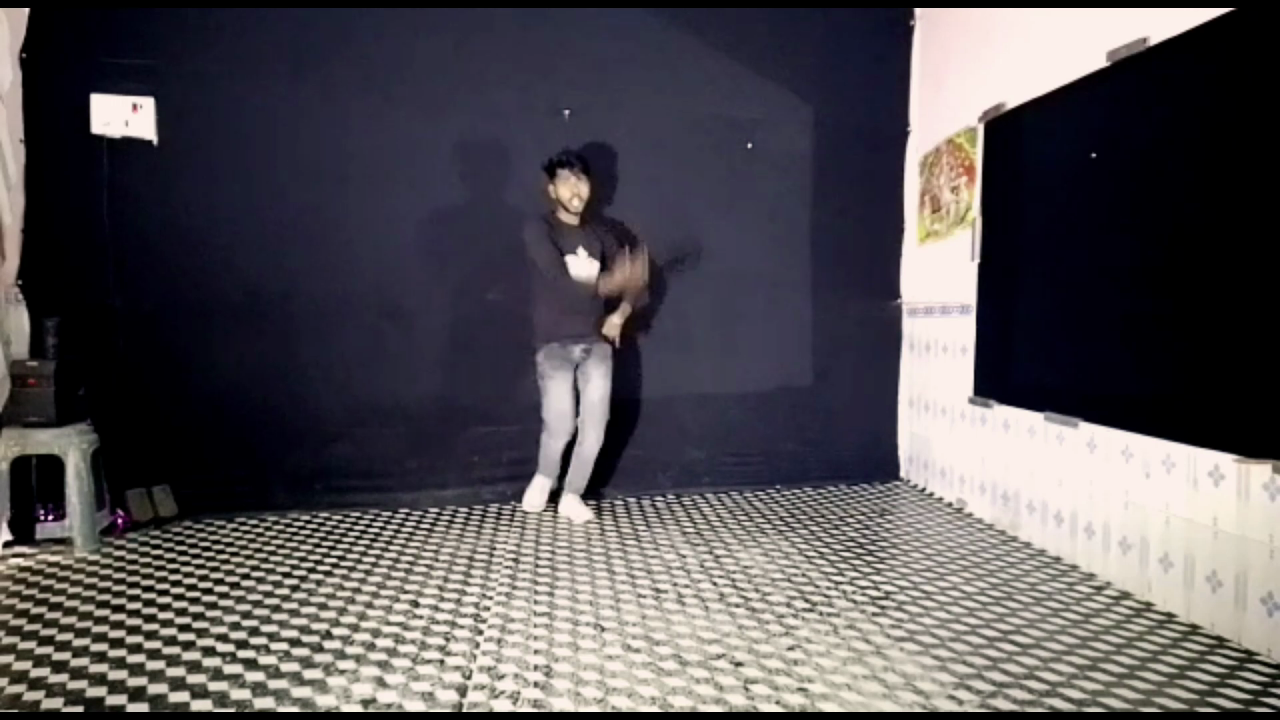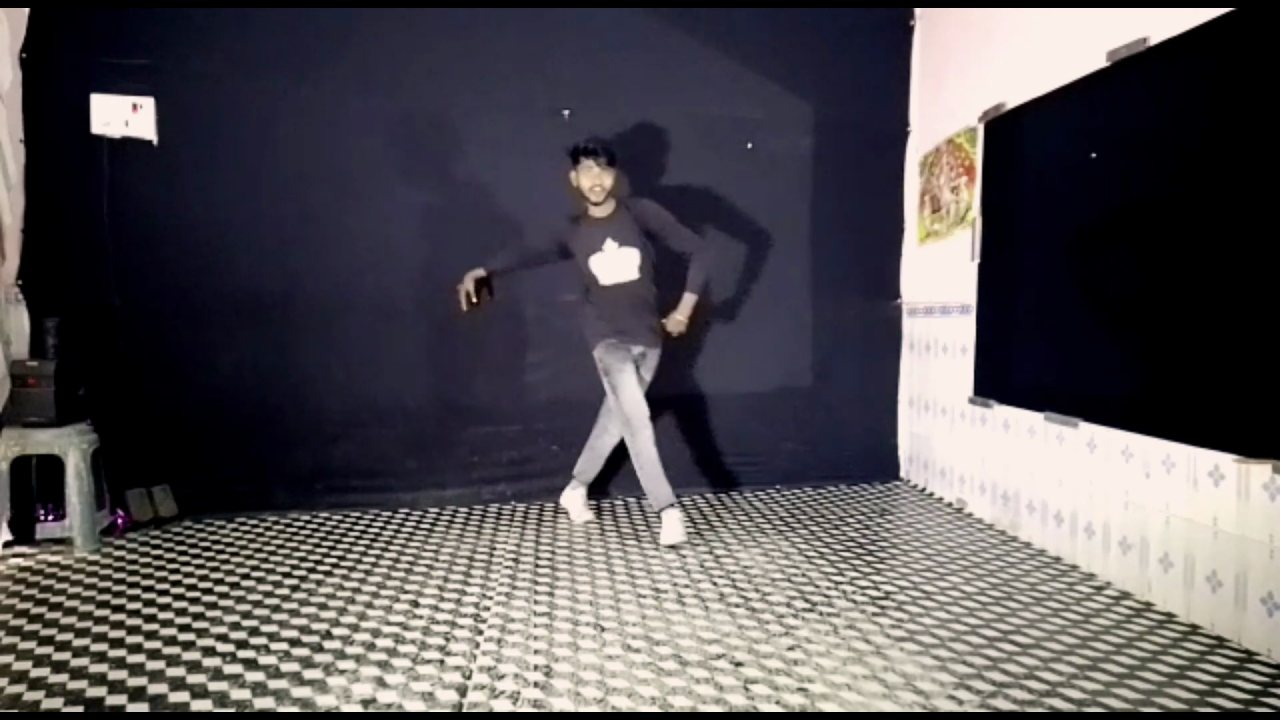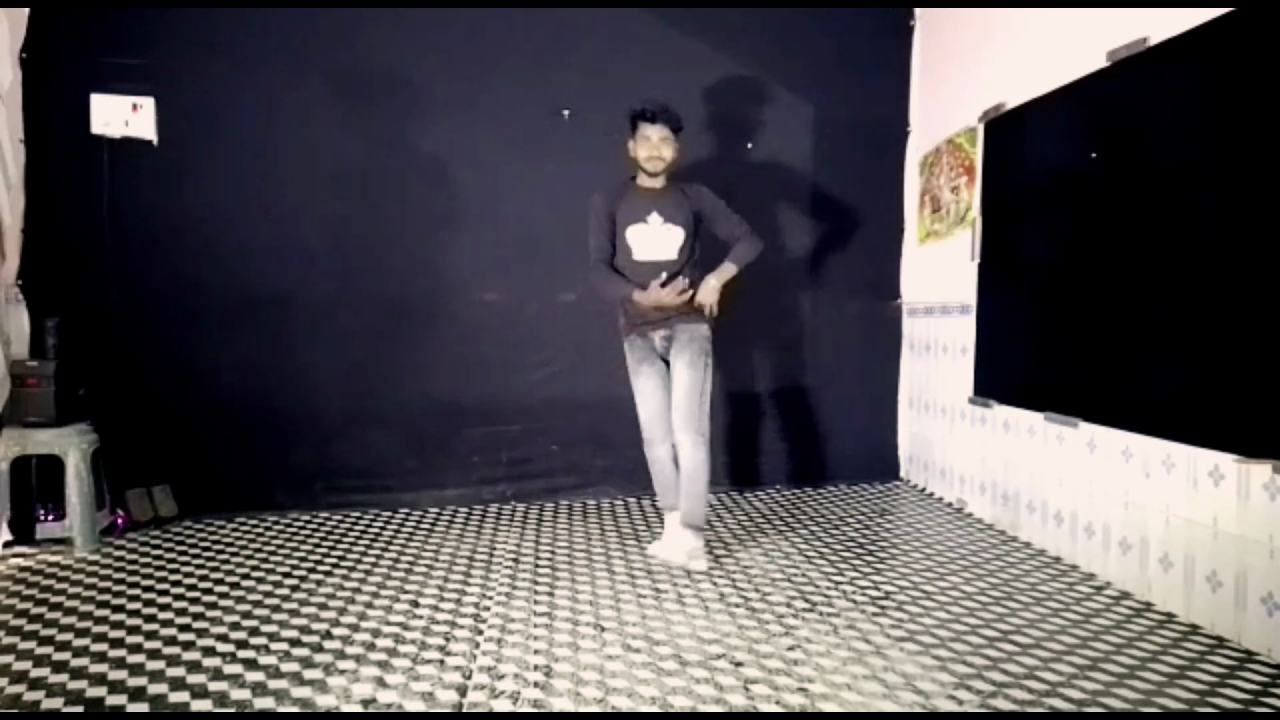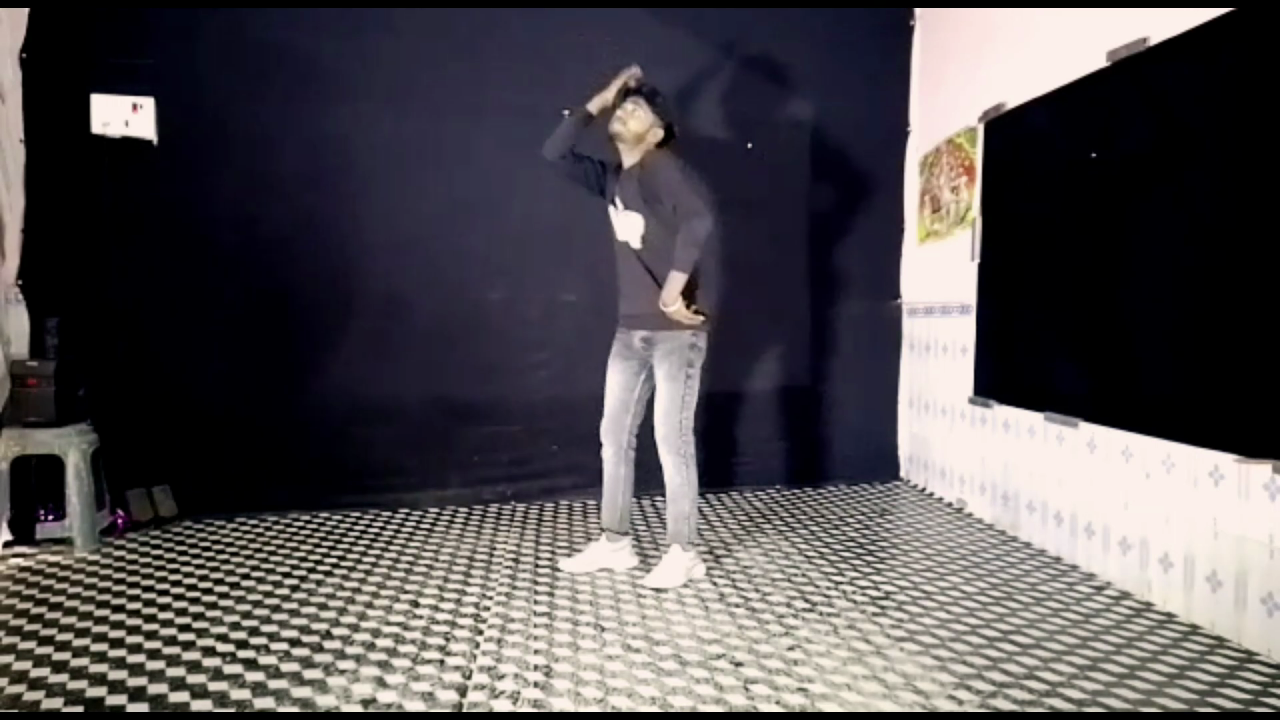
dt=0.5s
person 1, frame 1
left shoulder: (599, 234)
right shoulder: (538, 229)
left elbow: (635, 280)
right elbow: (556, 281)
left wrist: (620, 314)
right wrist: (610, 281)
left hip: (597, 340)
right hip: (556, 341)
left knee: (596, 422)
right knee: (559, 423)
left ankle: (572, 495)
right ankle: (544, 478)
person 1, frame 2
left shoulder: (641, 212)
right shoulder: (572, 233)
left elbow: (696, 250)
right elbow: (528, 256)
left wrist: (686, 306)
right wrist: (481, 272)
left hip: (649, 337)
right hip: (609, 340)
left knee: (616, 419)
right knee: (638, 422)
left ankle: (576, 488)
right ankle: (668, 510)
person 1, frame 3
left shoulder: (694, 196)
right shoulder: (609, 202)
left elbow: (749, 240)
right elbow: (599, 268)
left wrist: (717, 280)
right wrist: (640, 296)
left hip: (689, 326)
right hip: (641, 331)
left knee: (687, 425)
right knee: (655, 430)
left ankle: (690, 534)
right ankle: (673, 516)
person 1, frame 4
left shoulder: (661, 170)
right shoulder: (611, 176)
left elbow: (699, 219)
right elbow: (555, 153)
left wrist: (674, 288)
right wrist: (597, 103)
left hip: (676, 332)
right hip: (633, 330)
left knee: (671, 440)
right knee: (614, 434)
left ankle: (684, 552)
right ankle: (615, 542)
